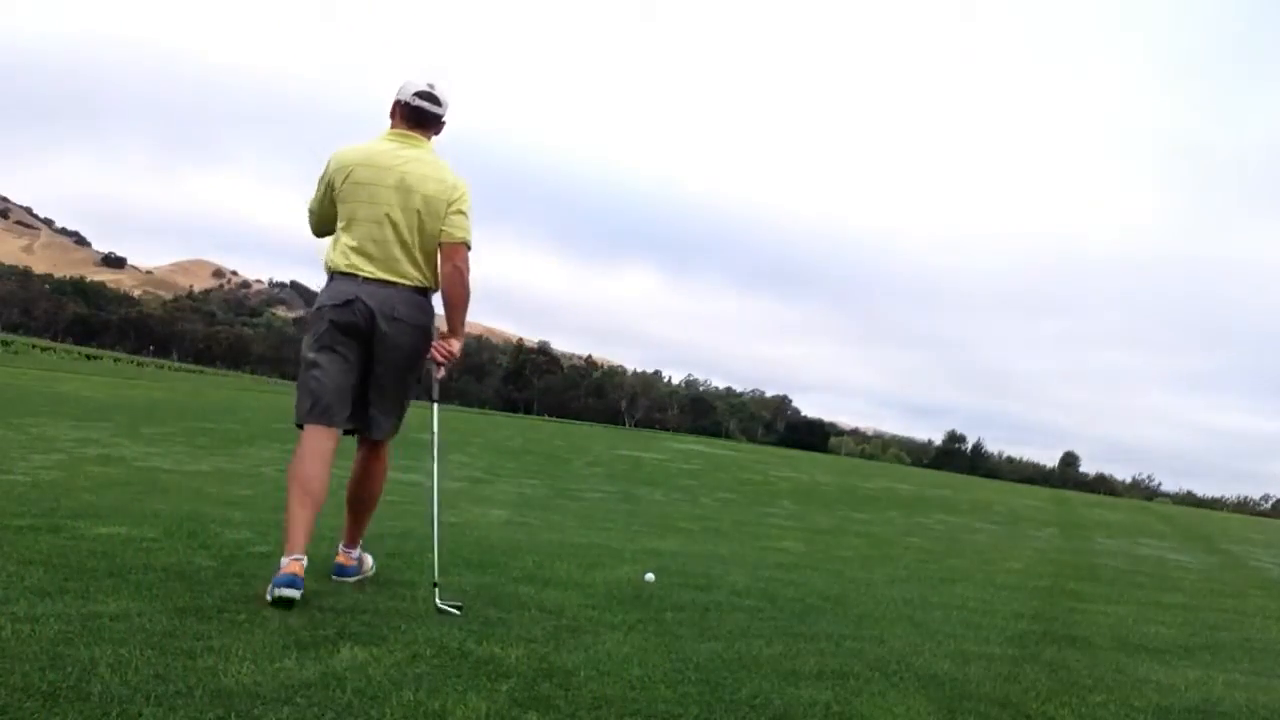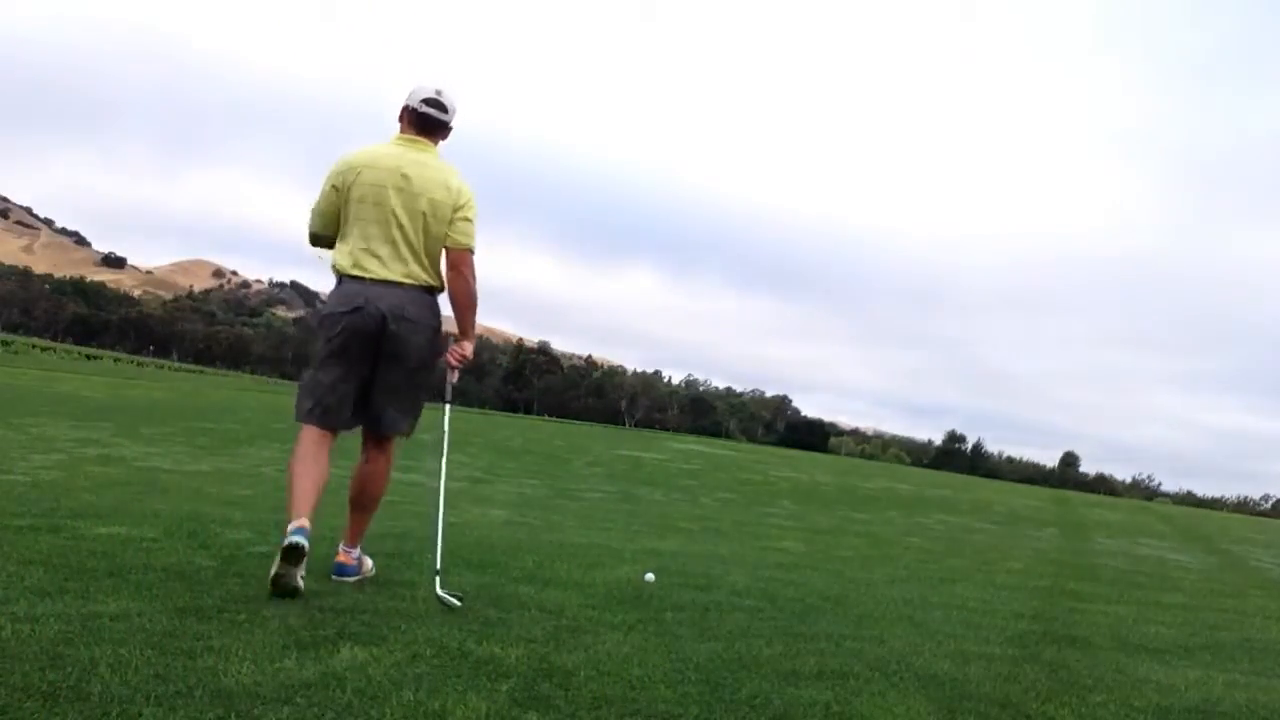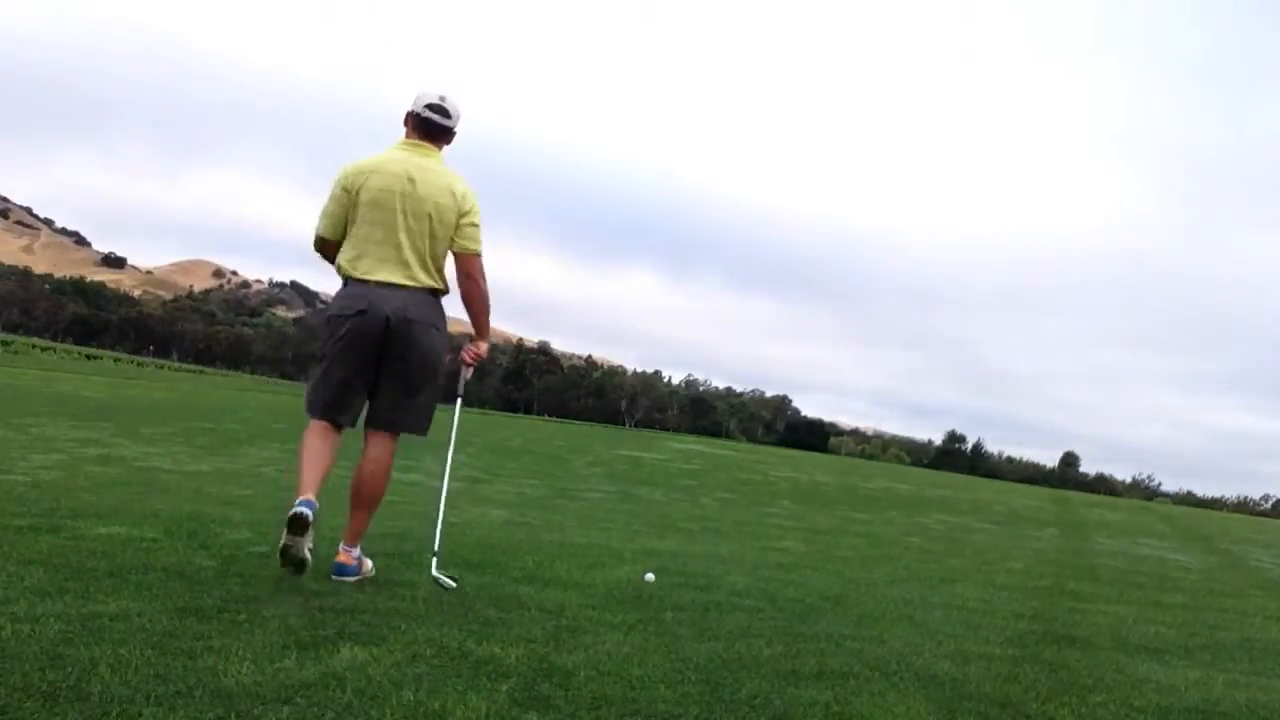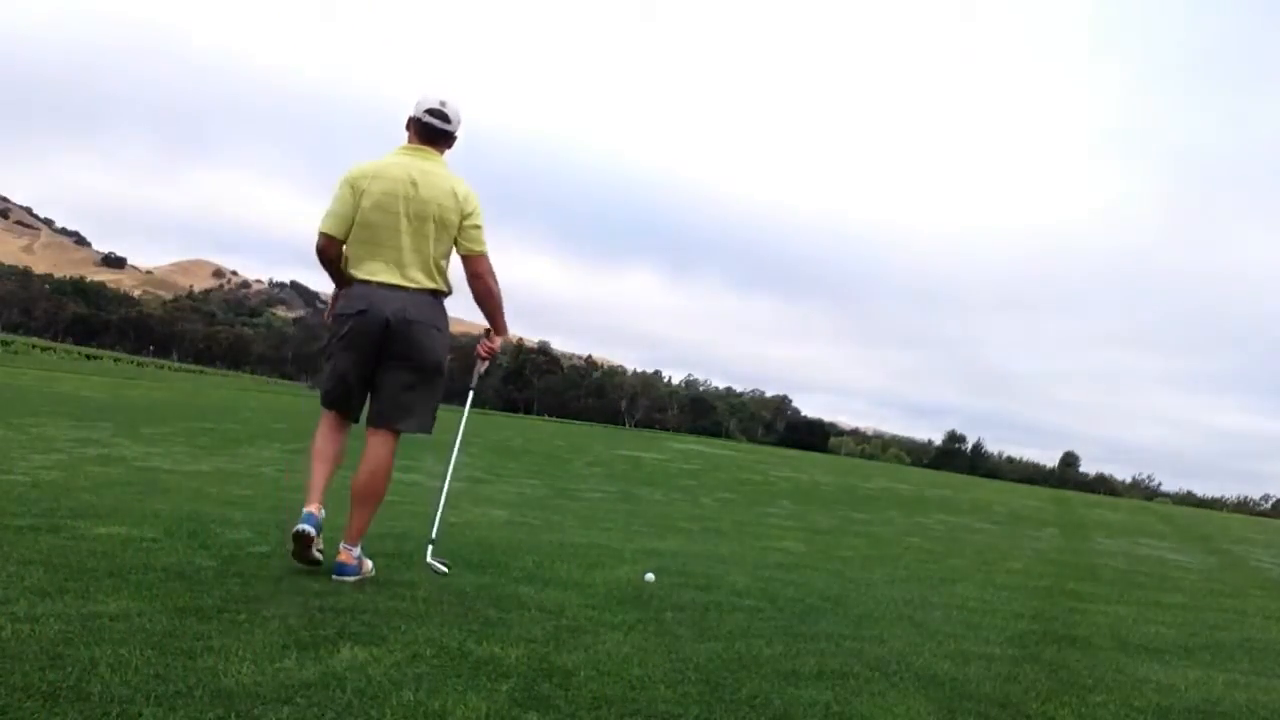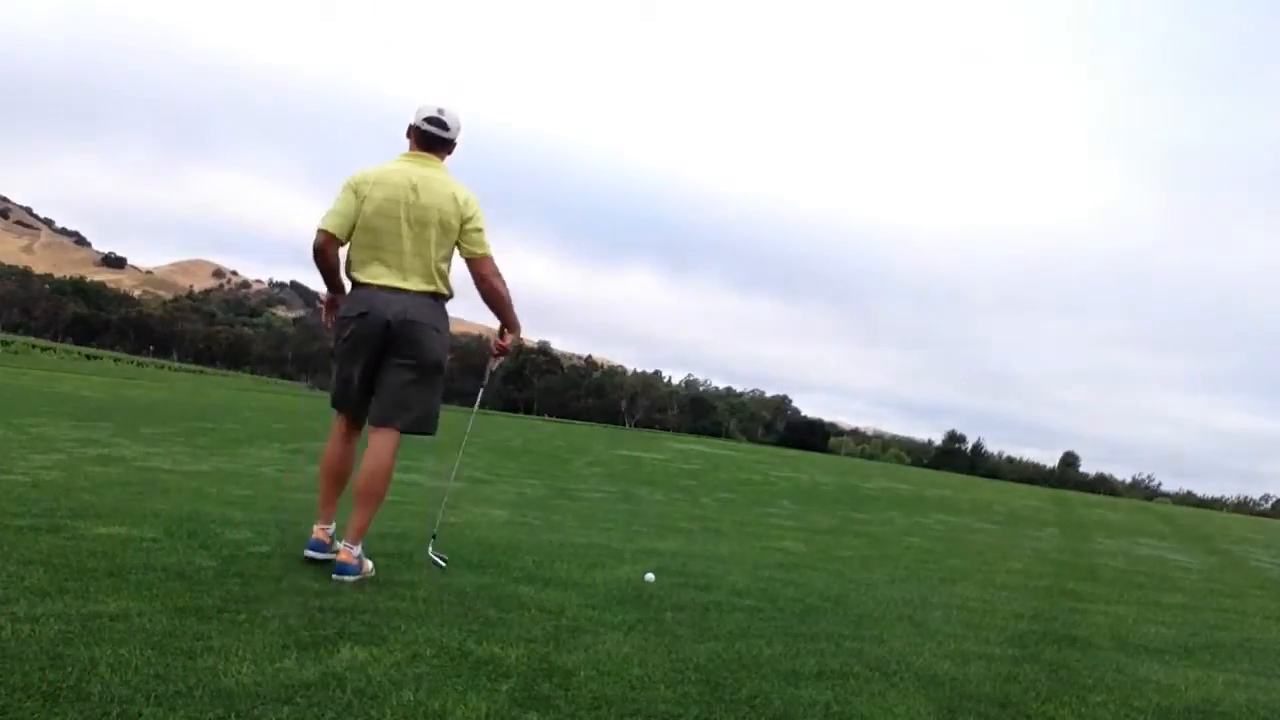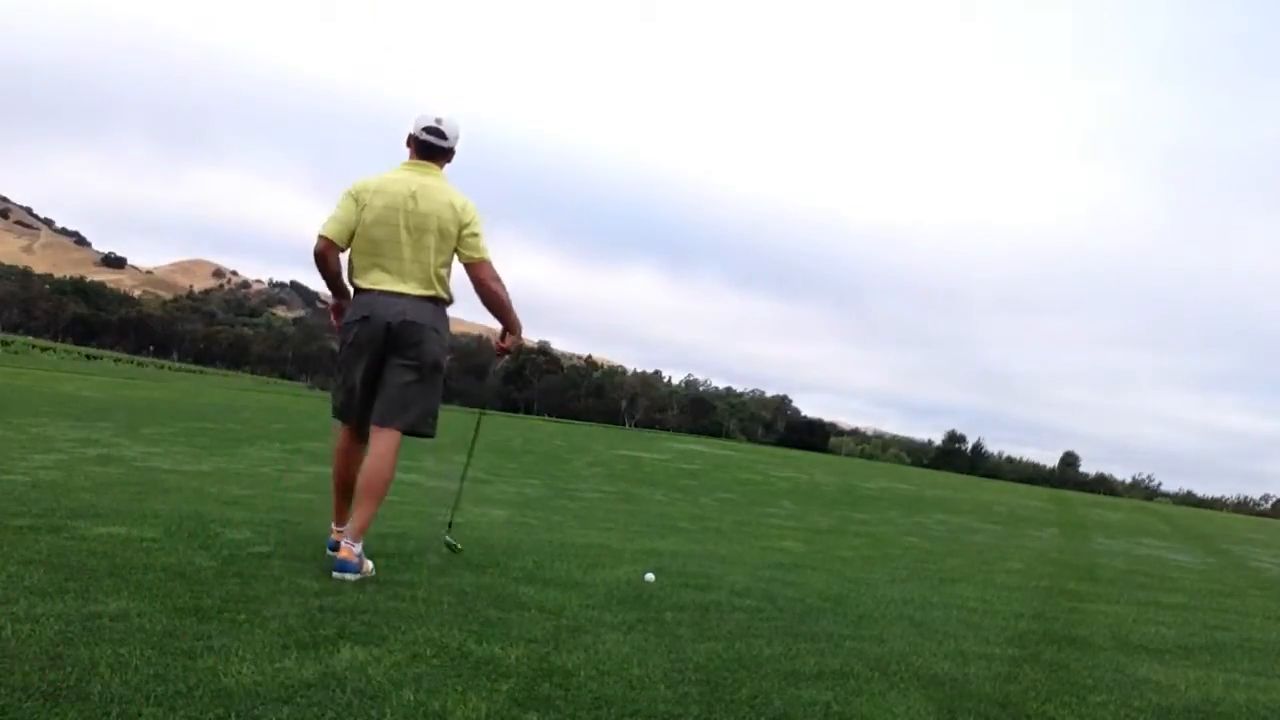
dt=0.1s
person 1, frame 1
left shoulder: (347, 160)
right shoulder: (449, 182)
left elbow: (319, 225)
right elbow: (455, 265)
right wrist: (454, 333)
left hip: (344, 297)
right hip: (407, 310)
left knee: (319, 431)
right knee: (376, 438)
left ankle: (293, 561)
right ankle: (350, 553)
person 1, frame 2
left shoulder: (354, 165)
right shoulder: (455, 187)
left elbow: (319, 235)
right elbow: (460, 269)
right wrist: (466, 336)
left hip: (353, 299)
right hip: (415, 311)
left knee: (319, 426)
right knee: (379, 438)
left ankle: (298, 528)
right ankle: (350, 552)
person 1, frame 3
left shoulder: (360, 170)
right shoulder: (458, 192)
left elbow: (324, 244)
right elbow: (471, 272)
right wrist: (481, 335)
left hip: (358, 302)
right hip: (420, 313)
left knee: (326, 418)
right knee: (383, 436)
left ankle: (305, 503)
right ankle: (349, 551)
person 1, frame 4
left shoulder: (362, 174)
right shoulder: (459, 193)
left elbow: (327, 244)
right elbow: (479, 272)
right wrist: (497, 328)
left hip: (361, 303)
right hip: (420, 313)
left knee: (336, 415)
right knee: (383, 434)
left ankle: (312, 513)
right ankle: (349, 551)
person 1, frame 5
left shoulder: (365, 180)
right shoulder: (459, 198)
left elbow: (324, 243)
right elbow: (485, 273)
left wrist: (335, 291)
right wrist: (510, 325)
left hip: (364, 306)
right hip: (423, 315)
left knee: (346, 419)
right knee: (385, 432)
left ankle: (322, 530)
right ankle: (350, 549)
person 1, frame 6
left shoulder: (366, 189)
right shoulder: (458, 205)
left elbow: (324, 249)
right elbow: (484, 278)
left wrist: (339, 295)
right wrist: (512, 326)
left hip: (366, 310)
right hip: (422, 320)
left knee: (353, 426)
right knee: (388, 434)
left ankle: (339, 530)
right ankle: (351, 547)
